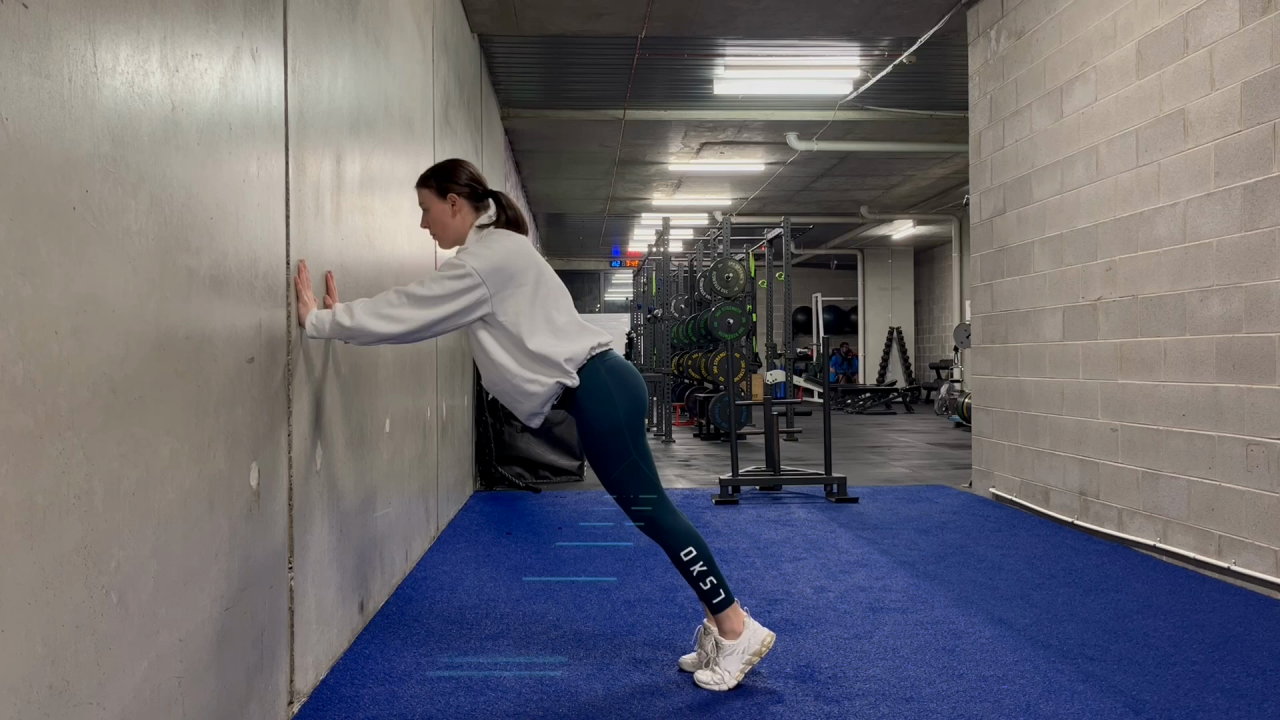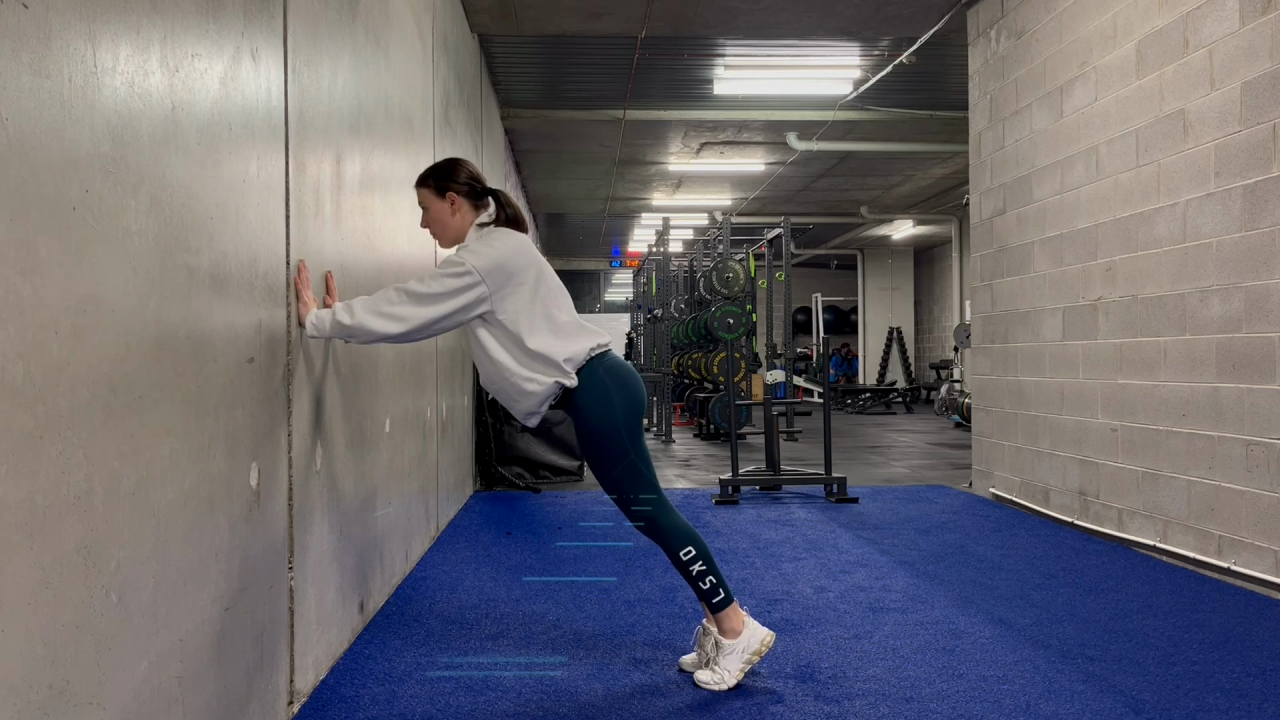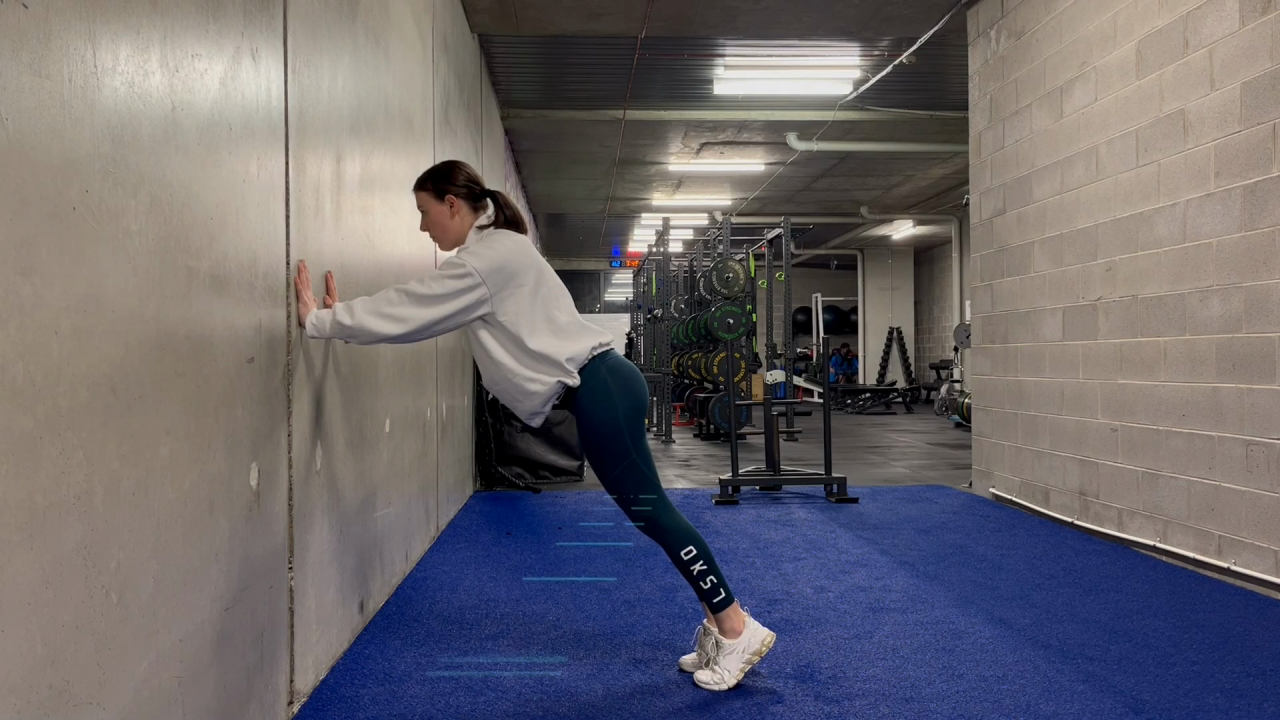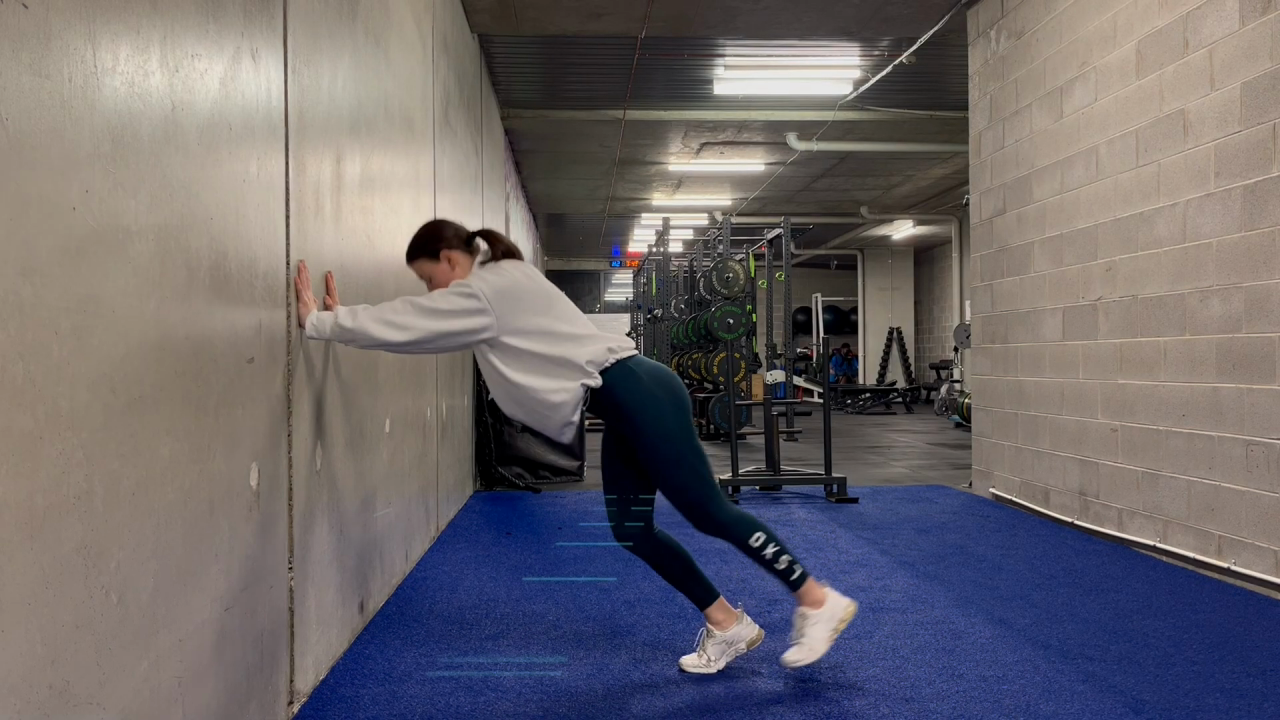
dt=0.7s
person 1, frame 1
left shoulder: (487, 258)
right shoulder: (494, 254)
left elbow: (409, 312)
right elbow: (418, 311)
left wrist: (319, 320)
right wrist: (345, 315)
left hip: (597, 390)
right hip: (598, 389)
left knee: (648, 510)
right knee: (647, 510)
left ankle: (737, 629)
right ankle: (720, 625)
person 1, frame 2
left shoulder: (488, 256)
right shoulder: (494, 252)
left elbow: (409, 310)
right elbow: (417, 311)
left wrist: (319, 320)
right wrist: (345, 315)
left hip: (596, 389)
right hip: (596, 388)
left knee: (647, 511)
right knee: (645, 510)
left ankle: (737, 627)
right ankle: (721, 624)
person 1, frame 3
left shoulder: (488, 258)
right shoulder: (493, 254)
left elbow: (408, 310)
right elbow: (417, 310)
left wrist: (319, 319)
right wrist: (343, 314)
left hip: (599, 388)
right hip: (599, 387)
left knee: (649, 510)
right knee: (646, 510)
left ankle: (738, 630)
right ankle: (721, 624)
person 1, frame 4
left shoulder: (488, 289)
right shoulder: (496, 287)
left elbow: (409, 324)
right elbow: (417, 326)
left wrist: (317, 321)
right wrist: (343, 317)
left hip: (637, 394)
right hip: (624, 403)
left knee: (707, 511)
right knee: (631, 529)
left ankle: (819, 602)
right ankle: (728, 624)
